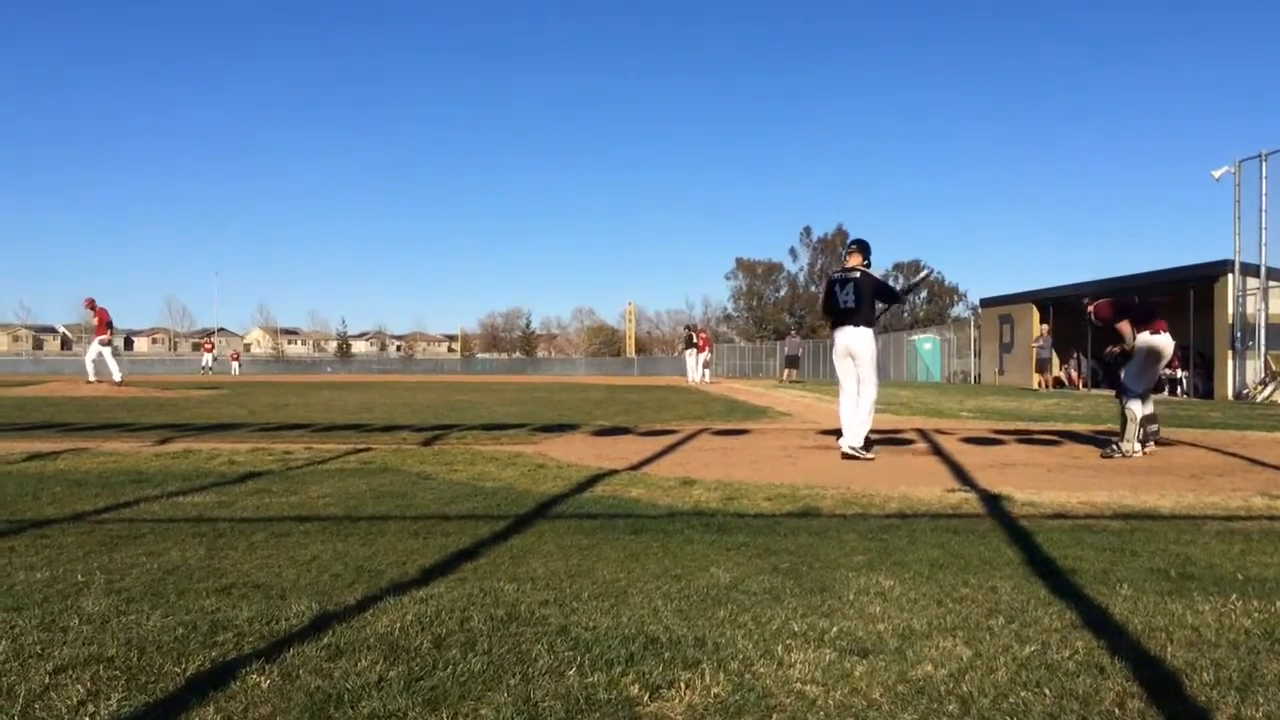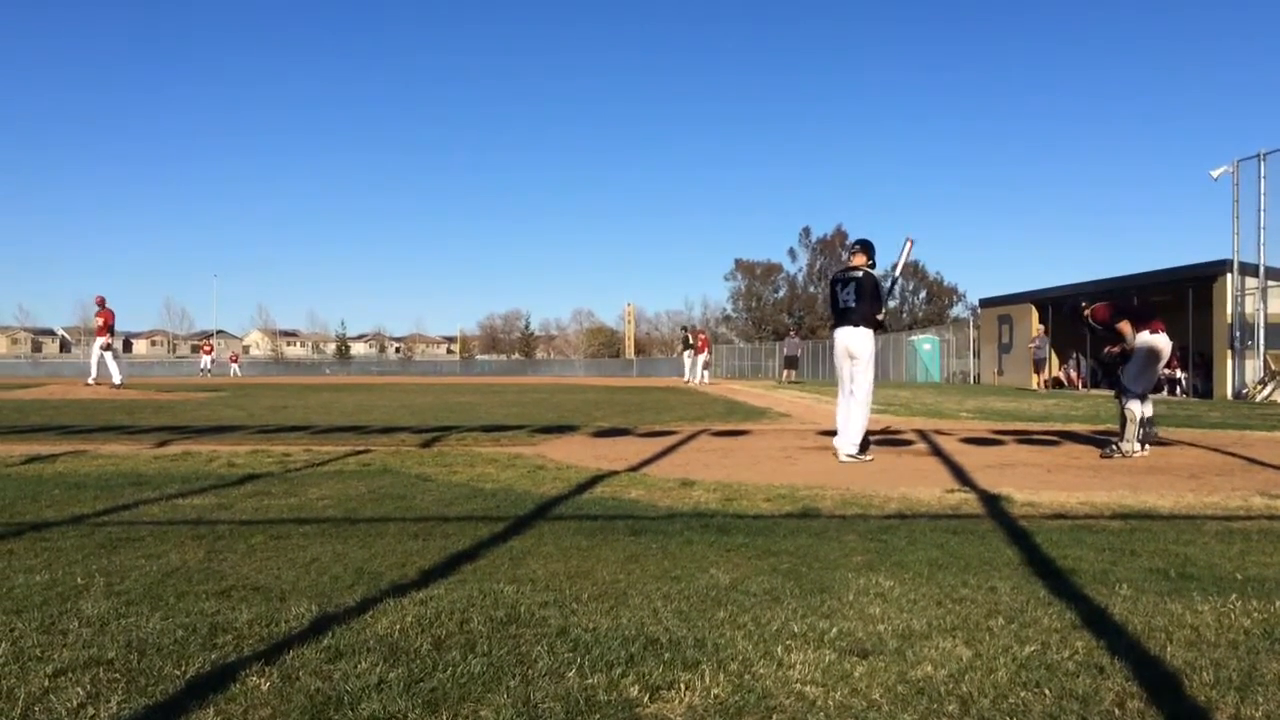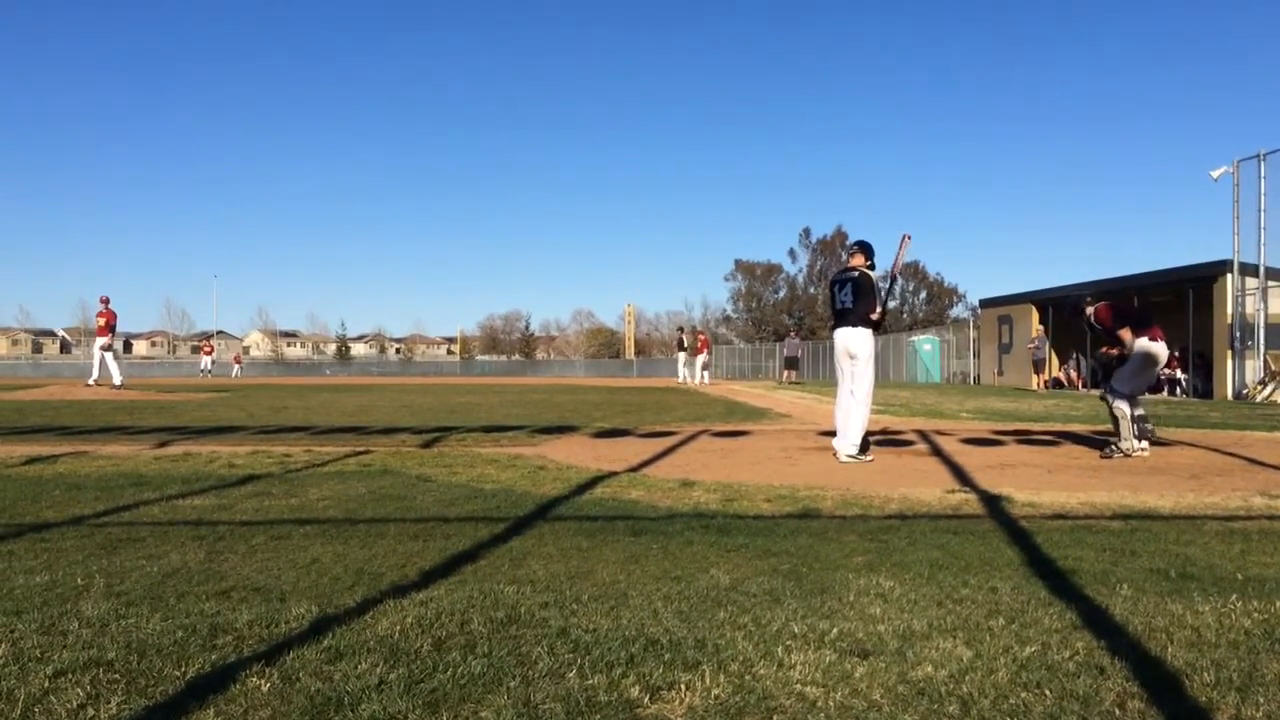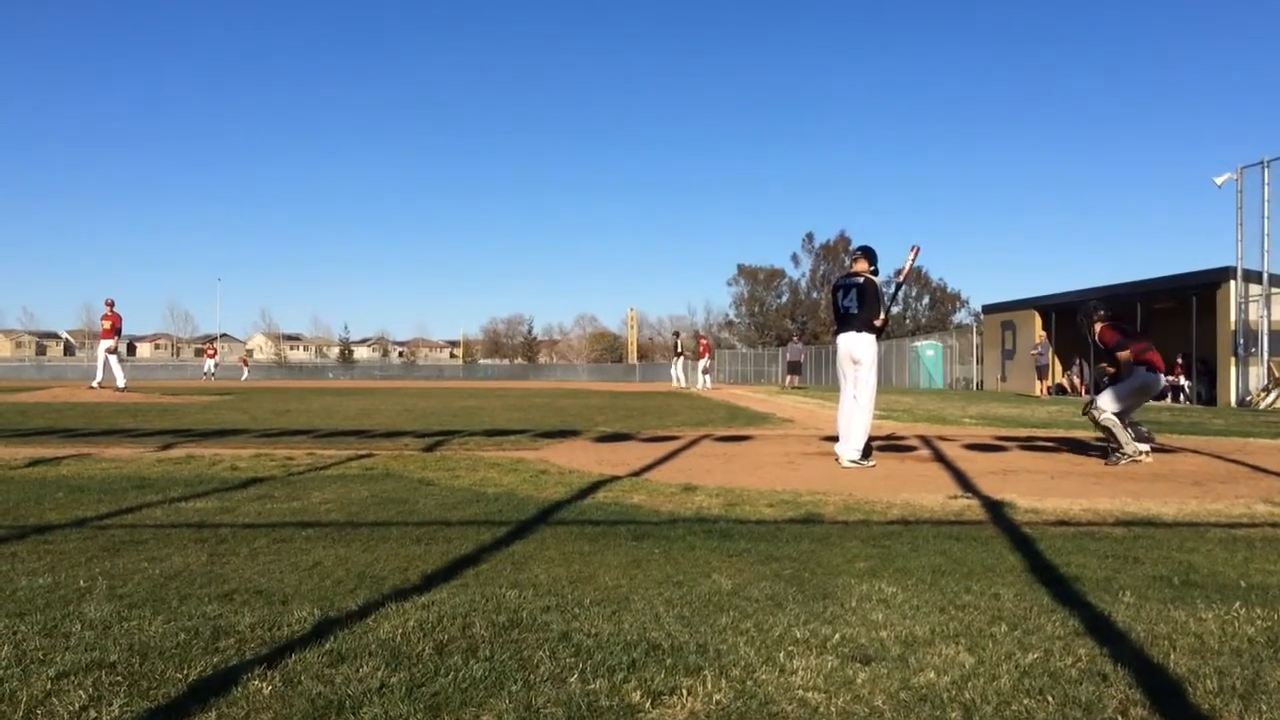
dt=0.4s
person 1, frame 1
left shoulder: (833, 279)
right shoulder: (867, 278)
left elbow: (826, 312)
right elbow: (895, 297)
left hip: (839, 336)
right hip: (861, 335)
left knee: (847, 391)
right knee: (867, 391)
left ankle: (848, 442)
right ankle: (854, 442)
person 1, frame 2
left shoulder: (836, 278)
right shoulder: (869, 278)
left elbow: (834, 311)
right elbow: (879, 315)
right wrist: (875, 322)
left hip: (840, 334)
right hip: (861, 334)
left knee: (845, 391)
right knee: (860, 393)
left ankle: (842, 442)
right ankle: (850, 448)
person 1, frame 3
left shoulder: (836, 279)
right shoulder: (866, 277)
left elbow: (835, 310)
right elbow: (874, 314)
right wrist: (878, 320)
left hip: (839, 334)
right hip: (860, 334)
left knee: (844, 390)
right knee: (861, 391)
left ankle: (842, 443)
right ankle: (851, 448)
person 1, frame 4
left shoulder: (838, 284)
right shoulder: (870, 283)
left elbow: (837, 317)
right elbow: (877, 321)
right wrist: (881, 325)
left hip: (842, 340)
right hip: (863, 340)
left knee: (847, 395)
right knee: (863, 397)
left ankle: (844, 449)
right ankle: (854, 453)
person 2, frame 1
left shoulder: (1099, 309)
right shoulder: (1111, 305)
left elbow: (1127, 331)
left wrist: (1124, 348)
right wrist: (1121, 348)
left hip: (1150, 340)
right hip: (1165, 340)
left knee: (1129, 391)
right knee: (1143, 390)
left ankle: (1129, 446)
right ankle: (1147, 439)
person 2, frame 2
left shoulder: (1097, 313)
right shoulder: (1105, 310)
left elbow: (1128, 330)
left wrist: (1124, 349)
right wrist: (1119, 348)
left hip: (1149, 340)
right hip: (1162, 341)
left knee: (1129, 391)
right knee: (1141, 392)
left ankle: (1128, 446)
right ankle: (1143, 442)
person 2, frame 3
left shoulder: (1100, 312)
right shoulder: (1105, 310)
left elbow: (1128, 338)
left wrist: (1121, 353)
right wrist: (1118, 351)
left hip: (1147, 346)
right hip: (1158, 348)
left knee: (1114, 392)
right knee: (1129, 394)
left ankle: (1127, 445)
right ankle: (1141, 443)
person 2, frame 4
left shoulder: (1104, 331)
right shoulder: (1112, 330)
left elbow: (1127, 362)
left wrist: (1116, 375)
right wrist: (1114, 372)
left hip: (1145, 375)
right hip: (1155, 376)
left knee: (1095, 408)
right knee: (1117, 412)
left ankle: (1129, 449)
right ankle: (1141, 448)
